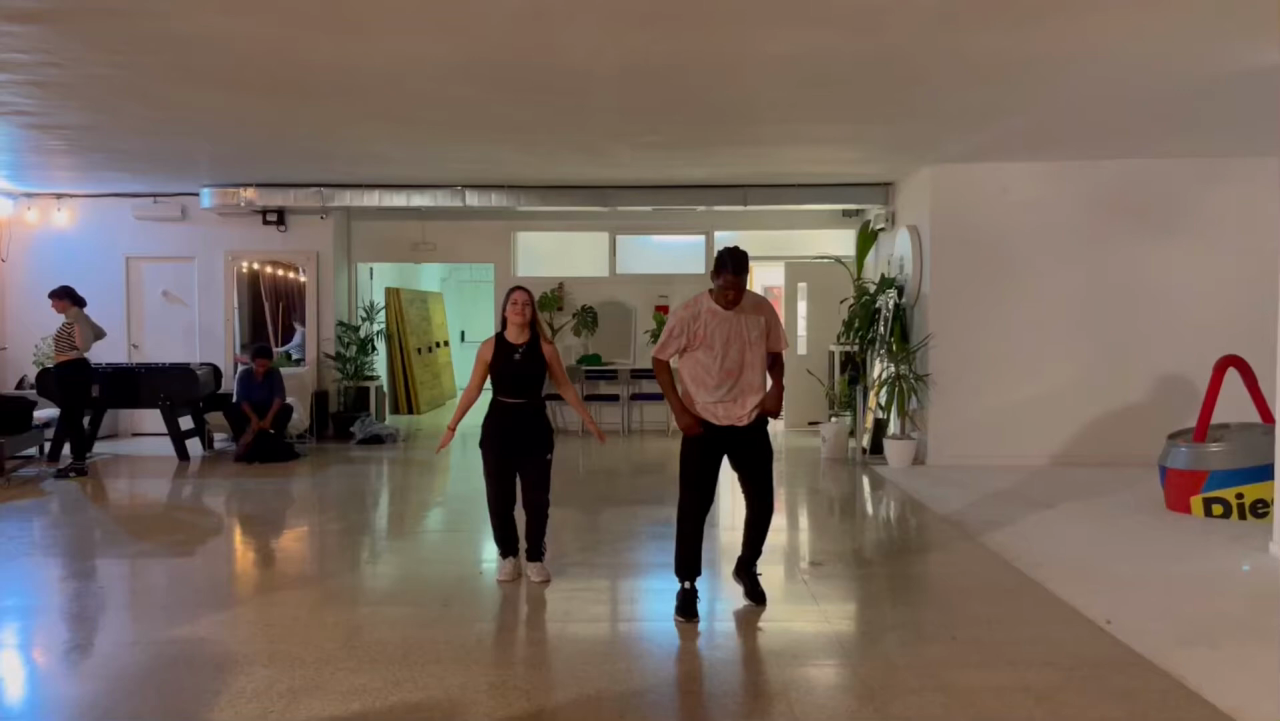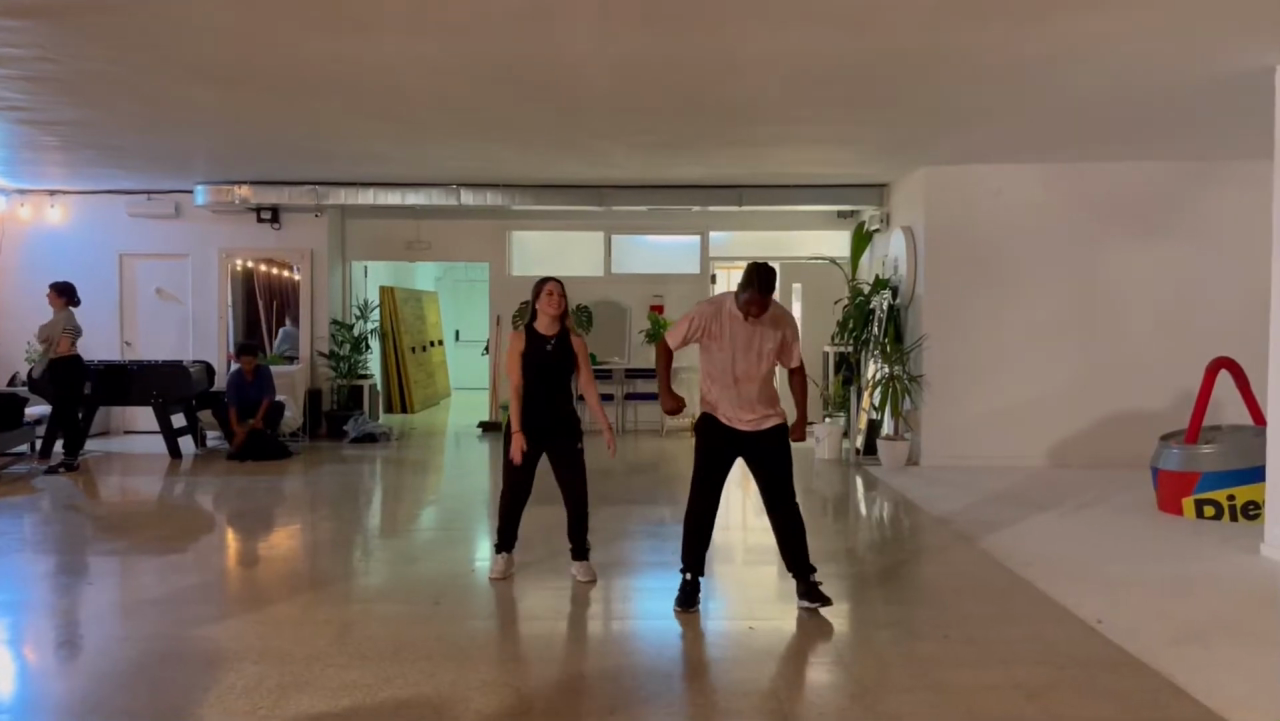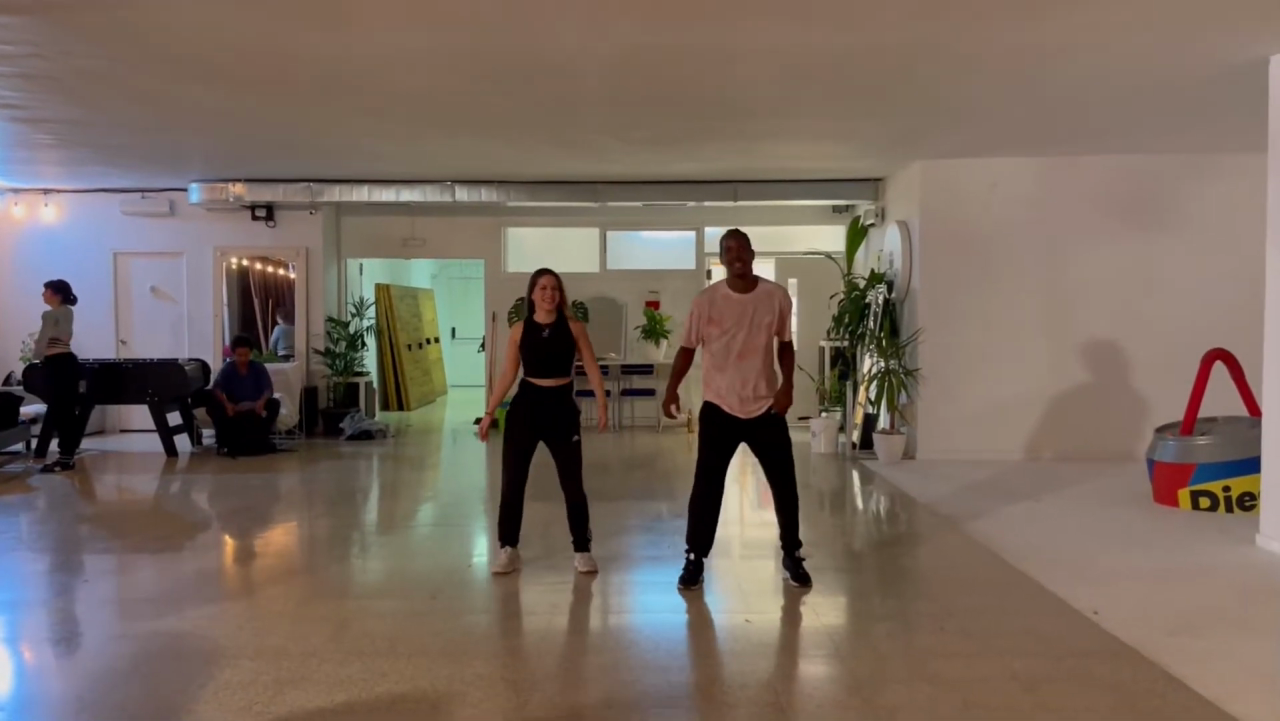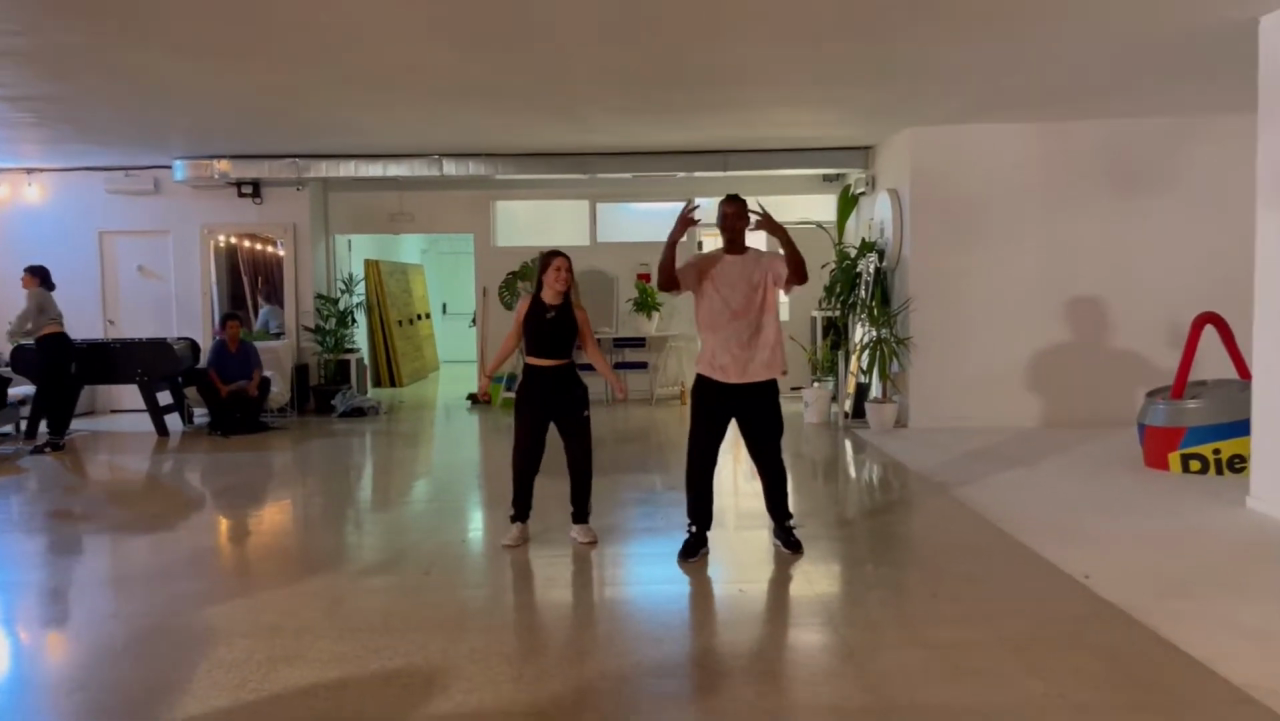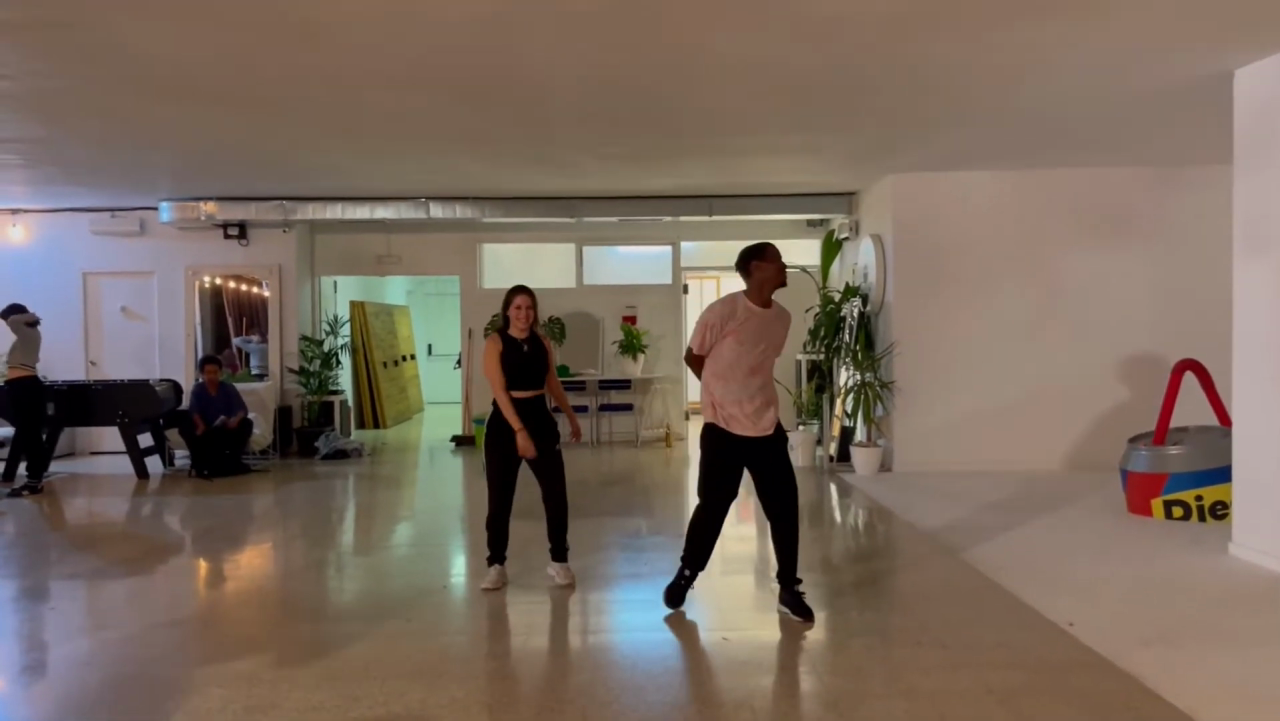
dt=1s
person 1, frame 1
left shoulder: (762, 310)
right shoulder: (690, 313)
left elbow: (775, 354)
right elbow: (659, 360)
left wrist: (777, 389)
right wrist: (679, 409)
left hip: (751, 420)
right hip: (703, 422)
left knee: (762, 499)
right knee: (694, 504)
left ankle: (747, 568)
right ankle: (686, 586)
person 1, frame 2
left shoulder: (783, 321)
right shoulder: (709, 312)
left elbow: (795, 368)
right elbow: (665, 345)
left wrist: (801, 418)
right wrist: (666, 390)
left hip: (767, 425)
right hip: (717, 422)
left knee: (783, 503)
right knee: (702, 501)
left ankle: (804, 581)
right ankle: (690, 579)
person 1, frame 3
left shoulder: (777, 296)
right shoulder: (706, 300)
left elbow: (785, 344)
right elbow: (688, 348)
left wrist: (787, 387)
right wrist: (671, 390)
left hip: (765, 408)
right hip: (719, 408)
left knee: (784, 484)
right knee: (707, 486)
left ankle: (791, 556)
right ankle: (695, 560)
person 1, frame 4
left shoulder: (767, 263)
right shoulder: (701, 265)
left elbow: (798, 278)
right elbow: (665, 284)
left wrist: (779, 233)
right wrist: (675, 235)
left hip: (759, 380)
right hip: (712, 379)
left knee: (769, 458)
right knee: (699, 460)
left ankle: (782, 525)
right ankle: (697, 531)
person 1, frame 5
left shoulder: (782, 318)
right shoulder: (722, 311)
right elbow: (693, 358)
left hip: (767, 429)
right hip: (722, 427)
left knee: (784, 509)
right knee: (713, 504)
left ankle: (789, 589)
right ankle: (686, 572)
person 2, frame 1
left shoulder: (544, 347)
right shoulder: (490, 347)
left elbow: (564, 387)
right elbow: (473, 389)
left wrist: (588, 421)
right wrist: (451, 426)
left hip: (535, 428)
right hip: (499, 428)
left knee: (537, 500)
right knee: (499, 499)
left ankle: (535, 558)
right ankle: (508, 556)
person 2, frame 2
left shoulder: (574, 340)
right shoulder: (520, 338)
left elbow: (587, 385)
right elbow: (515, 387)
left wrist: (605, 425)
right wrist: (515, 432)
left hip: (563, 420)
right hip: (527, 419)
left knee: (576, 492)
right knee: (514, 491)
left ankle: (580, 558)
right ankle: (503, 553)
person 2, frame 3
left shoulder: (573, 327)
right shoulder: (520, 330)
left elbow: (591, 368)
right elbow: (508, 374)
left wrist: (602, 404)
right wrist: (489, 413)
left hip: (562, 408)
right hip: (526, 407)
left knee: (572, 482)
right knee: (513, 481)
left ankle: (582, 550)
right ankle: (508, 547)
person 2, frame 4
left shoulder: (575, 310)
right shoulder: (527, 304)
left elbow: (592, 349)
right elbow: (513, 340)
left wrist: (614, 379)
right wrist: (488, 374)
left hip: (568, 386)
right hip: (533, 385)
left knee: (581, 457)
right knee: (525, 459)
left ankle: (580, 522)
right ankle: (519, 522)
person 2, frame 5
left shoulder: (542, 343)
right shoulder: (495, 343)
left elbow: (552, 385)
right elbow: (499, 391)
left wrist: (572, 419)
right wrist: (519, 430)
left hip: (541, 420)
right hip: (506, 424)
left knee: (556, 494)
right knee: (499, 499)
left ankle: (558, 561)
right ankle: (496, 566)
person 3, frame 1
left shoulder: (73, 321)
right shoulder: (72, 320)
left elbow: (82, 345)
left wrist: (78, 323)
left hip: (72, 372)
right hip: (70, 372)
left knee: (71, 418)
right knee: (71, 417)
left ankle: (79, 465)
right ankle: (78, 461)
person 3, frame 2
left shoulder: (66, 317)
right shoulder: (60, 316)
left elbow: (63, 349)
left wrist: (46, 344)
right wrist: (45, 341)
left hip: (68, 368)
right hip: (61, 368)
left knee: (66, 413)
right knee: (62, 413)
left ankle: (70, 460)
right ankle: (70, 457)
person 3, frame 3
left shoulder: (64, 311)
right shoulder: (56, 314)
left elbow: (62, 335)
right wrist: (41, 341)
left hip: (62, 364)
right hip: (56, 365)
left knee: (63, 411)
right knee: (60, 411)
left ankle: (66, 459)
right ankle: (66, 456)
person 3, frame 4
left shoulder: (36, 293)
right shoulder: (41, 295)
left elbow: (27, 312)
right elbow: (36, 327)
left wrist: (14, 331)
right wrist: (19, 332)
left hip: (53, 344)
right hip: (55, 344)
left knee: (50, 393)
right knee: (54, 393)
left ankle: (55, 439)
right ankle: (56, 437)
person 3, frame 5
left shoulder: (29, 334)
right shoulder: (27, 334)
left elbow: (13, 321)
right elbow: (15, 324)
left wrist: (29, 318)
right wrist: (30, 318)
left hip: (24, 387)
right hip: (22, 387)
left knee: (28, 434)
right knee: (27, 434)
left ankle: (34, 482)
right ankle: (34, 479)
